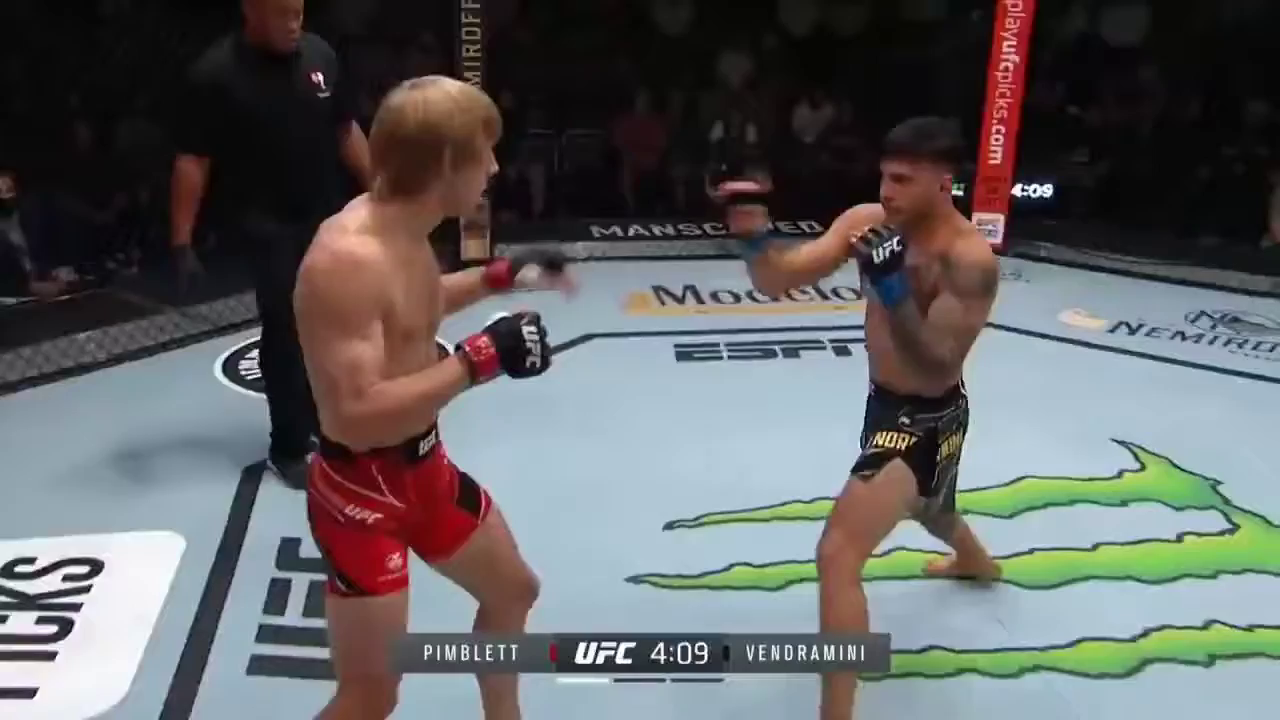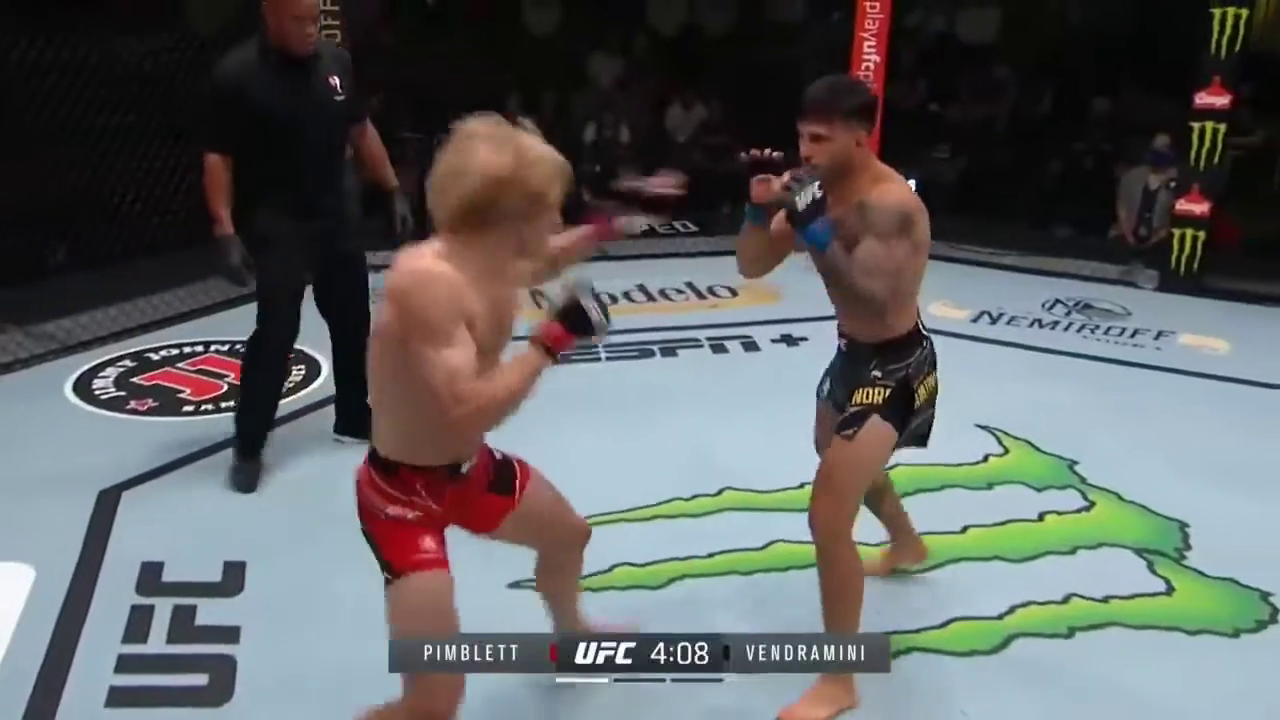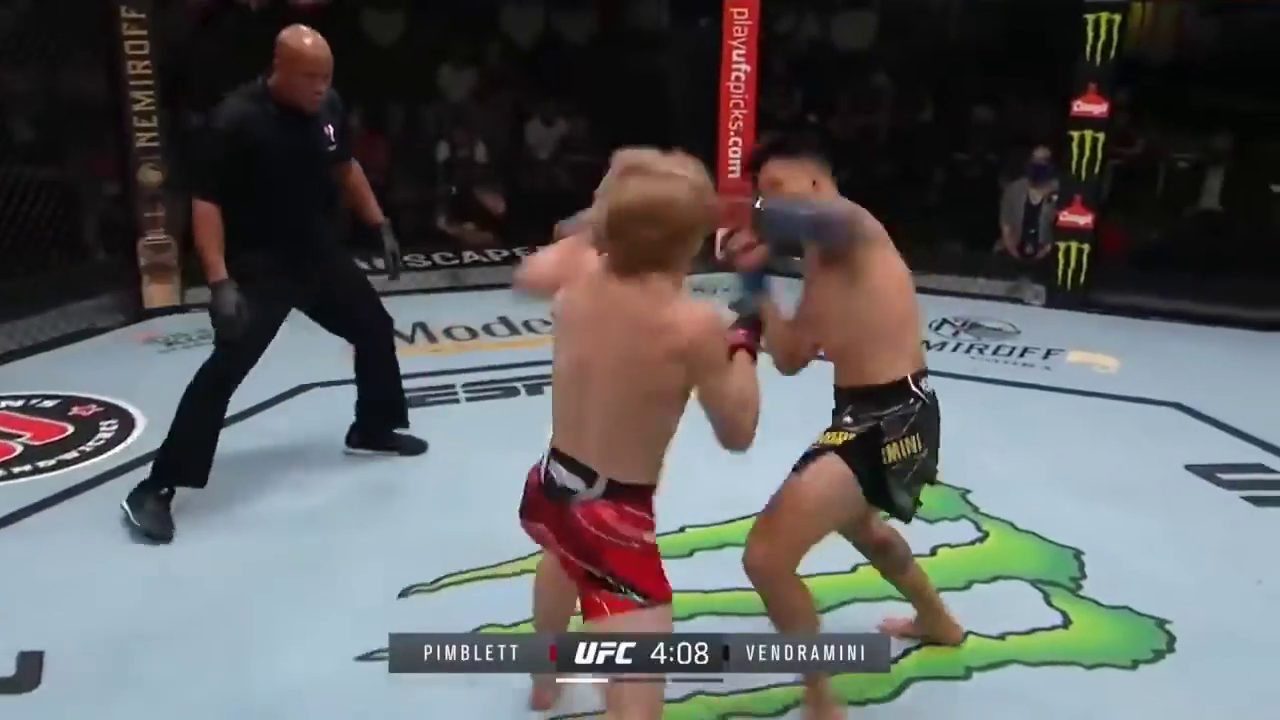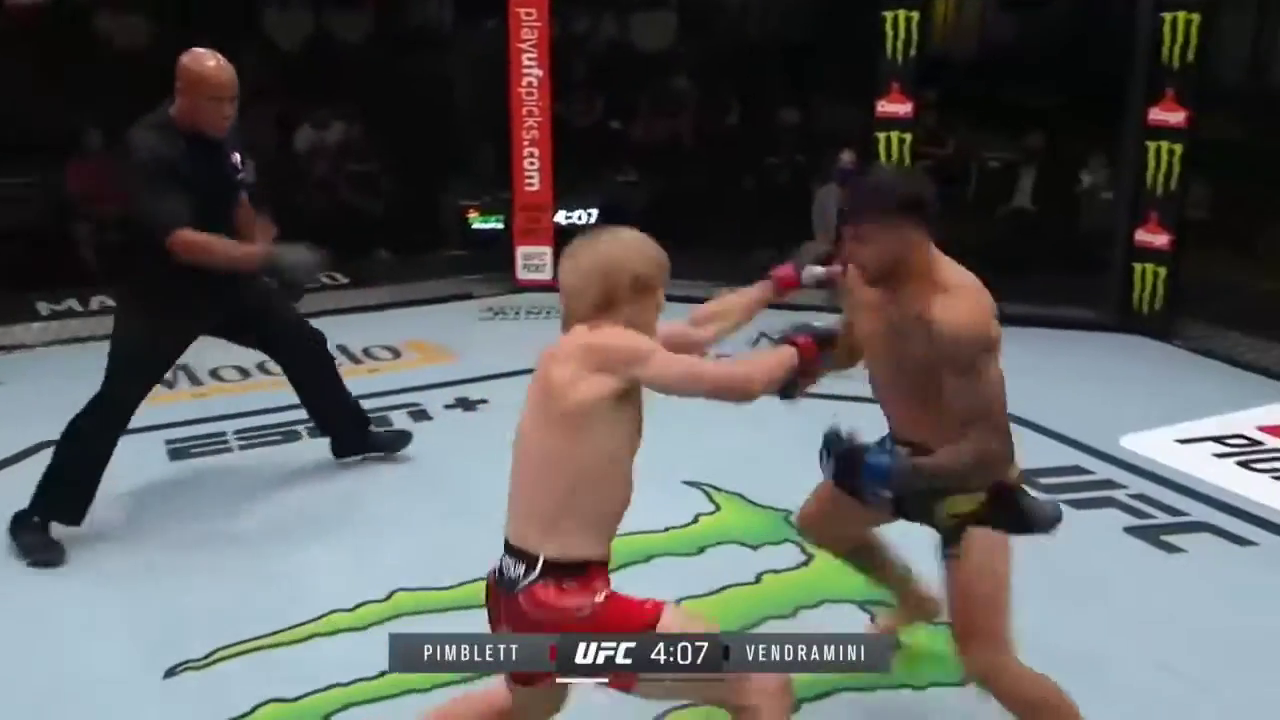
dt=0.7s
person 1, frame 1
left shoulder: (972, 261)
right shoulder: (867, 222)
left elbow: (938, 370)
right elbow: (776, 283)
left wrist: (893, 290)
right wrist: (755, 234)
left hip: (926, 420)
right hip: (885, 403)
left knee: (838, 557)
right knee: (914, 499)
right ankle: (978, 560)
person 1, frame 2
left shoulder: (891, 202)
right shoulder: (812, 183)
left elbow: (873, 307)
right elbow: (751, 265)
left wrist: (816, 232)
right wrist: (761, 209)
left hip: (893, 366)
right hip: (853, 354)
left knee: (827, 515)
right knee: (838, 454)
right ankle: (906, 544)
person 1, frame 3
left shoulder: (843, 226)
right shoulder: (820, 262)
left elbow: (830, 220)
right elbow: (788, 360)
right wrist: (755, 279)
left hip: (880, 418)
right hip: (890, 412)
left knee: (766, 558)
right knee: (856, 521)
right ankle: (936, 619)
person 1, frame 4
left shoulder: (958, 319)
right shoulder: (861, 275)
left elbow: (990, 453)
right elbow: (848, 345)
left wrist: (892, 474)
left hip: (968, 476)
right hip: (902, 451)
left knee: (988, 664)
right knee: (816, 524)
right ankle: (913, 601)
person 2, frame 1
left shoulder: (402, 226)
right shoulder: (348, 258)
right elbow: (359, 414)
left wrist: (497, 277)
right wrist: (477, 360)
left hip: (424, 463)
right hip: (357, 487)
left knee: (513, 590)
person 2, frame 2
left shoulder: (489, 257)
right shoulder: (427, 282)
left elbow: (541, 265)
right elbow: (467, 413)
left wrist: (602, 229)
right wrist: (554, 337)
left hip: (466, 465)
right hip: (402, 495)
left knee: (567, 533)
left ankle: (570, 629)
person 2, frame 3
left shoulder: (578, 272)
right shoulder: (693, 328)
left elbow: (530, 275)
right elbow: (739, 434)
left wrist: (594, 223)
right wrist: (741, 342)
left hip: (548, 489)
right hip: (610, 517)
left knee: (566, 568)
person 2, frame 4
left shoulder: (573, 350)
right shoulder: (605, 347)
left elbow: (697, 327)
right elbow: (739, 383)
left wrist: (780, 282)
right wrist: (800, 348)
left hip: (518, 591)
right hip: (565, 602)
person 3, frame 1
left shoulder: (320, 54)
right shoulder: (216, 72)
left elbow: (346, 130)
right elbow: (194, 160)
right wrist: (183, 240)
left hip: (331, 217)
right hip: (269, 227)
right knee: (285, 334)
left ankle: (324, 417)
right ankle: (288, 450)
person 3, frame 2
left shoulder: (333, 59)
right shoulder: (238, 73)
left elbow: (359, 128)
right elbow: (218, 157)
left wrist: (394, 191)
right wrist: (226, 232)
left hip: (334, 218)
right hip: (277, 228)
left knee: (352, 323)
right knee: (276, 330)
left ankle: (355, 418)
right ankle: (249, 447)
person 3, frame 3
left shoulder: (327, 105)
right shoulder: (237, 119)
left elbow: (345, 168)
right elbow: (207, 204)
left wrist: (380, 227)
right wrist: (221, 282)
left hip: (318, 254)
right hip: (260, 265)
left knee: (375, 330)
right knee: (226, 370)
left ankle: (376, 430)
right ankle: (156, 490)
person 3, frame 4
left shoulder: (219, 133)
right shoulder: (153, 151)
right elbow: (183, 242)
left wrist: (266, 244)
right wrist: (271, 258)
left hip: (226, 279)
right hip: (160, 292)
left knee: (306, 348)
right knee: (115, 403)
left ankle: (352, 437)
right ankle: (39, 518)
